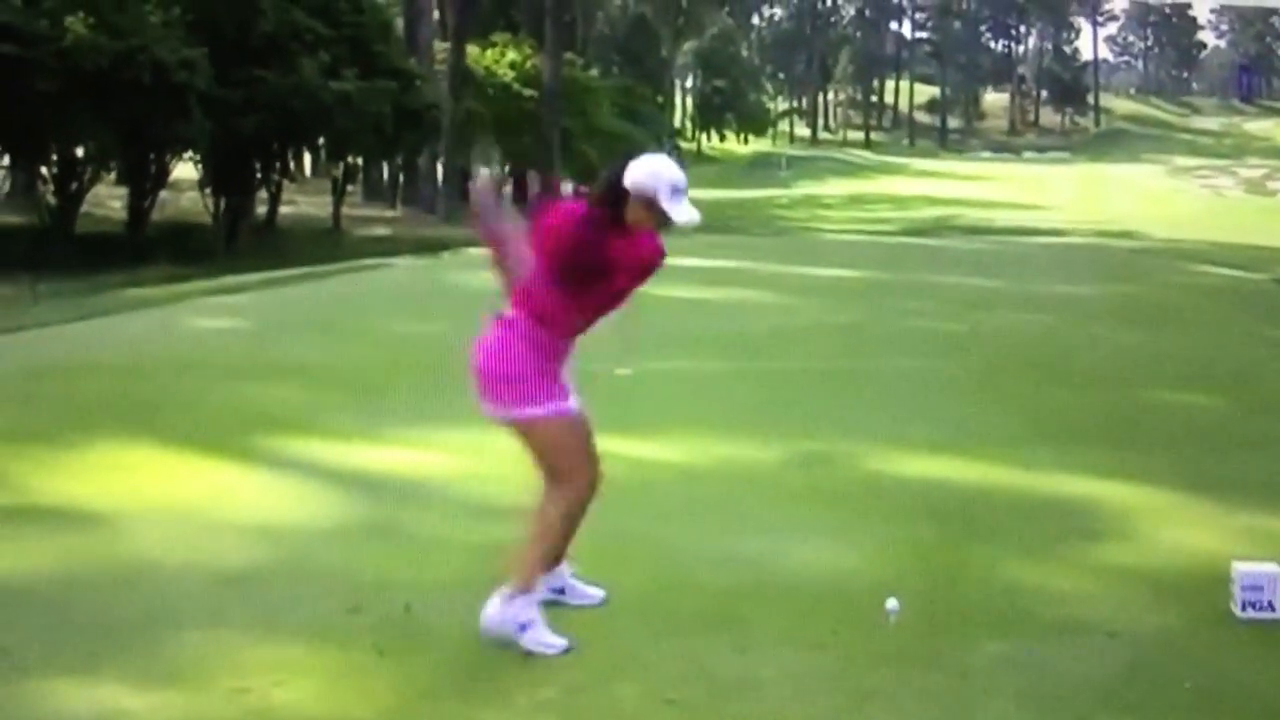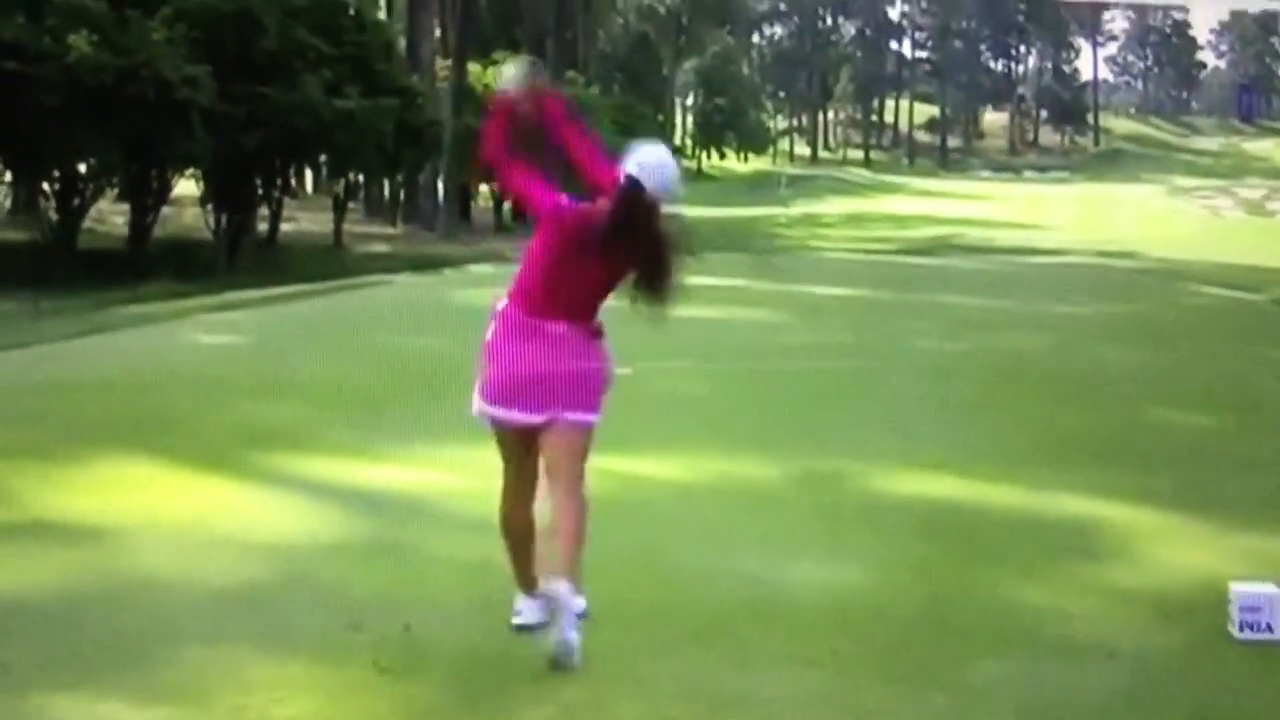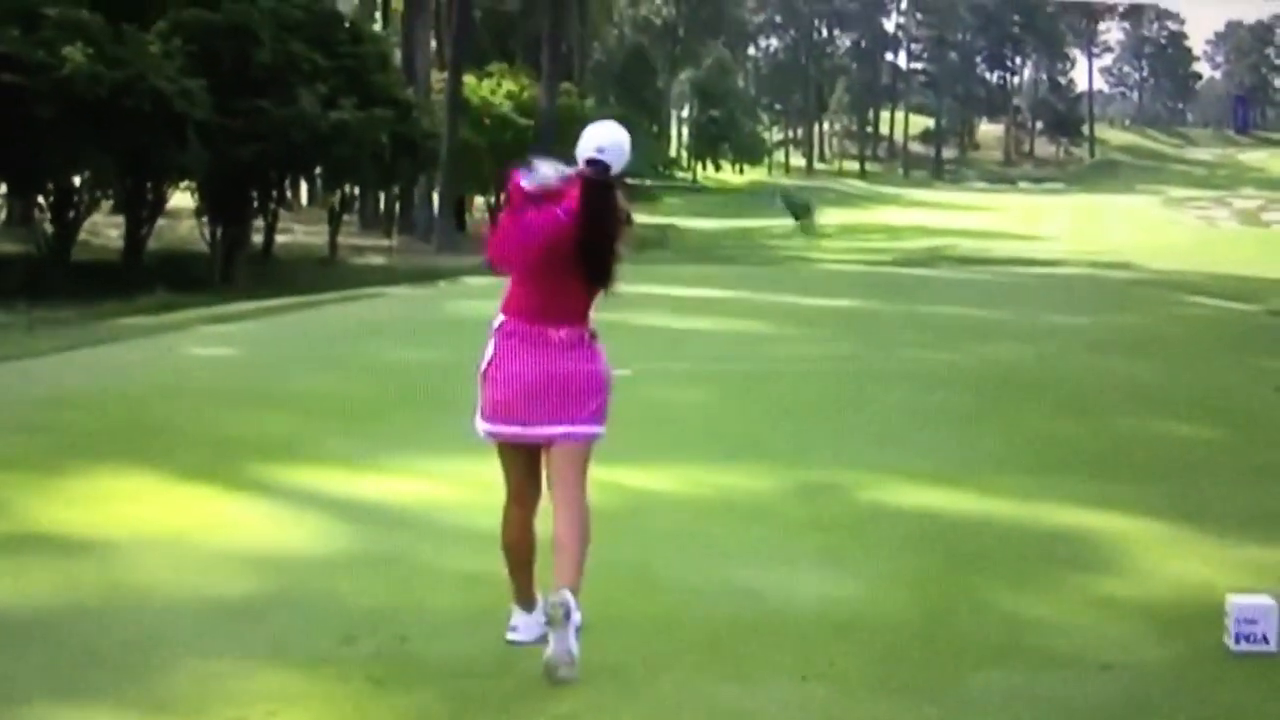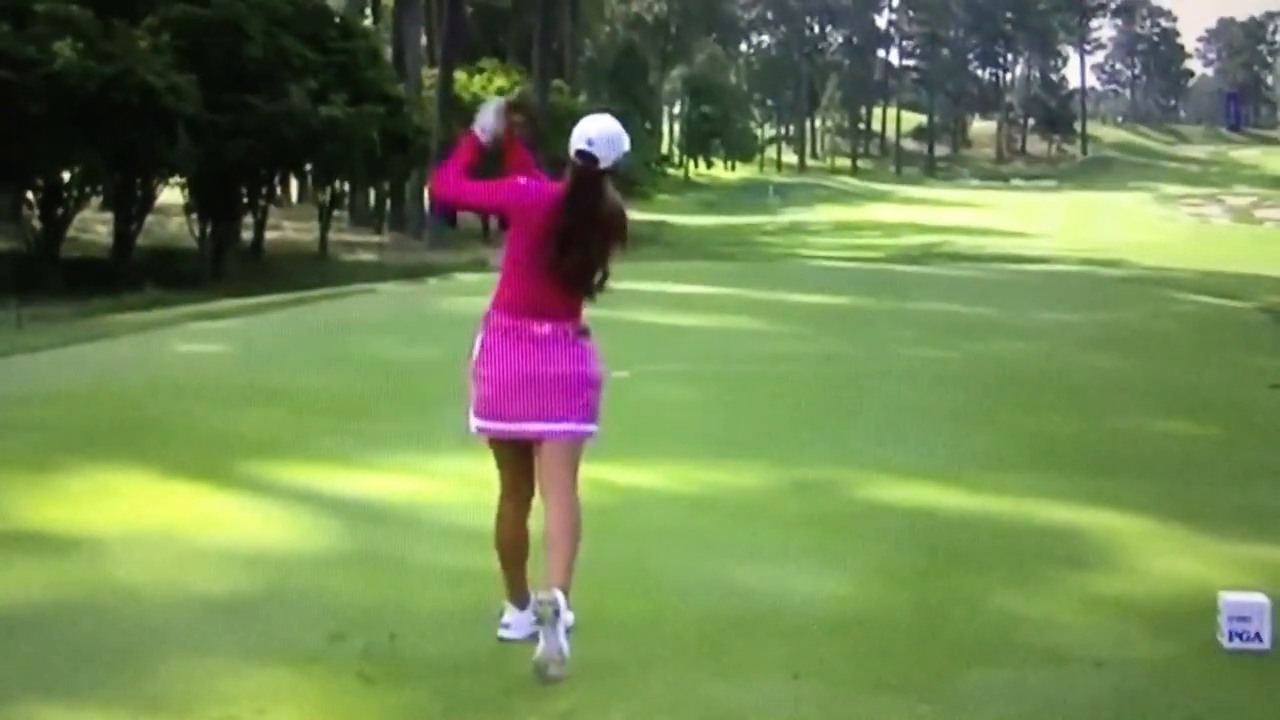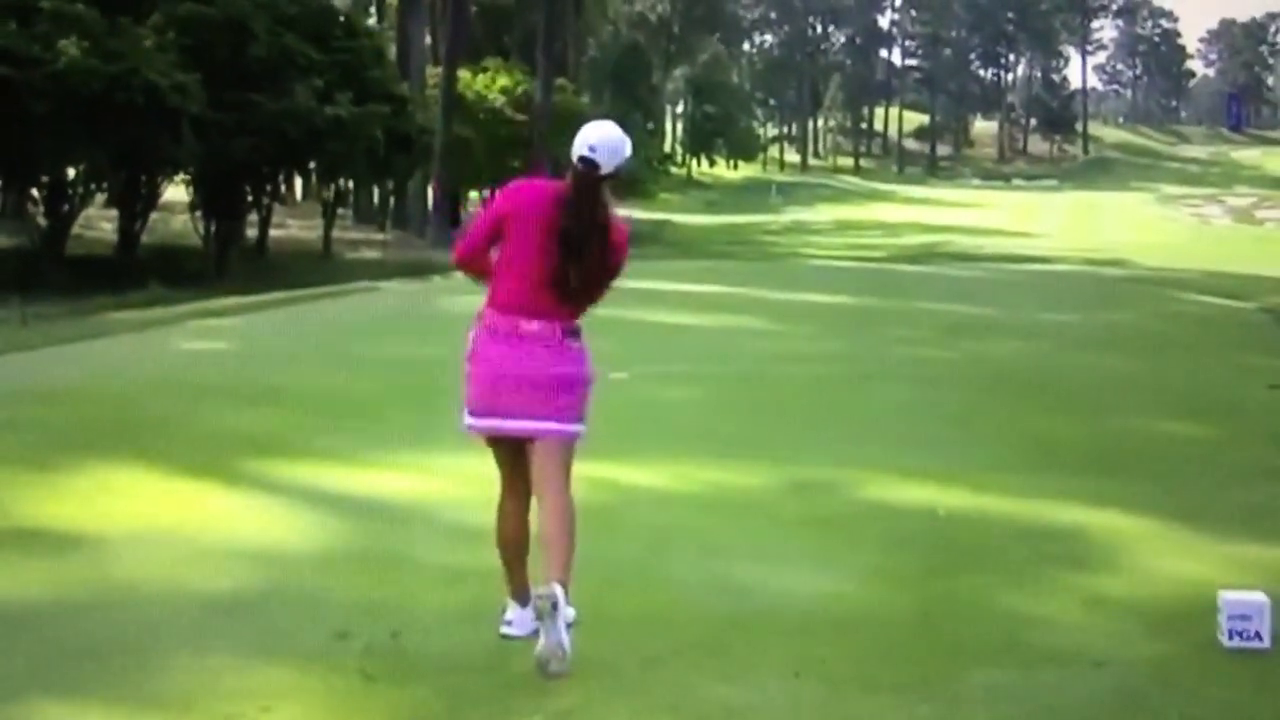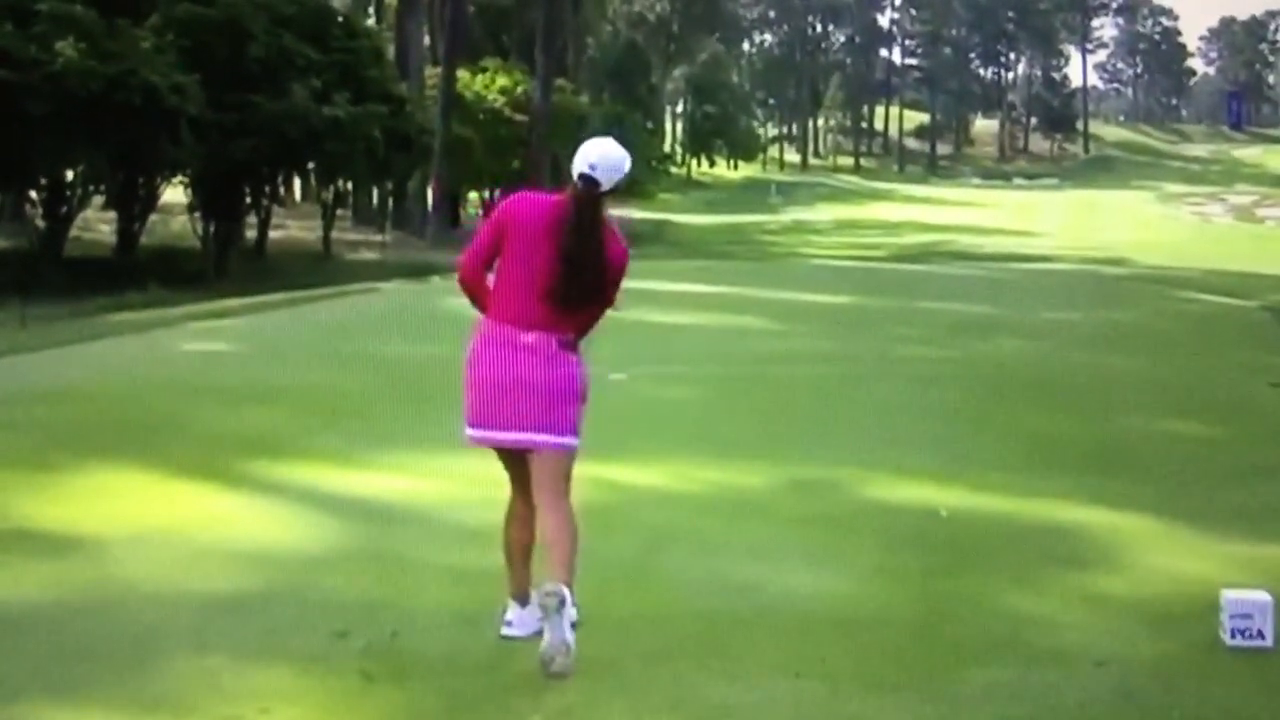
dt=0.4s
person 1, frame 1
left shoulder: (647, 254)
right shoulder: (571, 219)
right elbow: (515, 268)
right wrist: (498, 225)
left hip: (540, 359)
right hip: (517, 356)
left knee: (582, 475)
right knee: (572, 480)
left ankle: (546, 574)
right ankle: (511, 605)
person 1, frame 2
left shoulder: (566, 219)
right shoulder: (637, 239)
left elbow: (499, 162)
right elbow: (595, 163)
left wrist: (507, 101)
right wrist: (549, 100)
left hip: (514, 348)
right hip: (574, 357)
left knee: (518, 481)
right knee: (566, 484)
left ankle: (530, 596)
right ankle: (561, 592)
person 1, frame 3
left shoulder: (561, 219)
right shoulder: (605, 213)
left elbow: (502, 255)
right elbow: (554, 190)
left wrist: (524, 188)
right wrist: (533, 184)
left hip: (517, 356)
right hip: (575, 362)
left knee: (521, 497)
right knee: (568, 494)
left ankle: (526, 612)
right ankle: (565, 601)
person 1, frame 4
left shoulder: (526, 195)
right shoulder: (610, 217)
left elbow: (444, 187)
left wrist: (480, 134)
right wrist: (519, 150)
left hip: (505, 350)
right hip: (565, 357)
left knee: (514, 491)
right knee: (560, 489)
left ankle: (519, 608)
right ankle: (555, 601)
person 1, frame 5
left shoulder: (521, 194)
right shoulder: (614, 234)
left elbow: (465, 255)
right elbow: (582, 298)
left hip: (496, 347)
right hip: (557, 357)
left knee: (514, 488)
right knee: (552, 488)
left ankle: (519, 606)
right ankle: (554, 597)
person 1, frame 6
left shoulder: (517, 206)
right shoulder: (611, 249)
left elbow: (468, 274)
right elbow: (584, 321)
left hip: (494, 357)
right hip: (554, 366)
left knee: (523, 491)
right knee: (552, 498)
left ankle: (520, 606)
right ankle: (558, 597)
